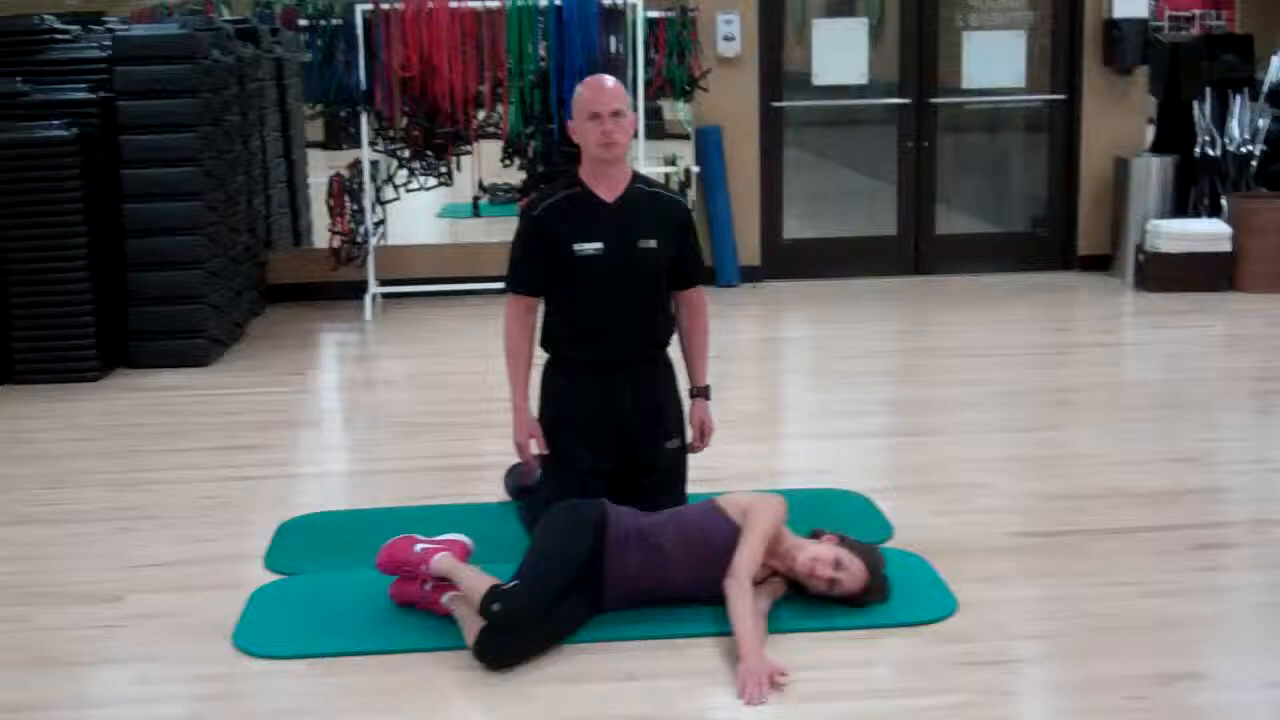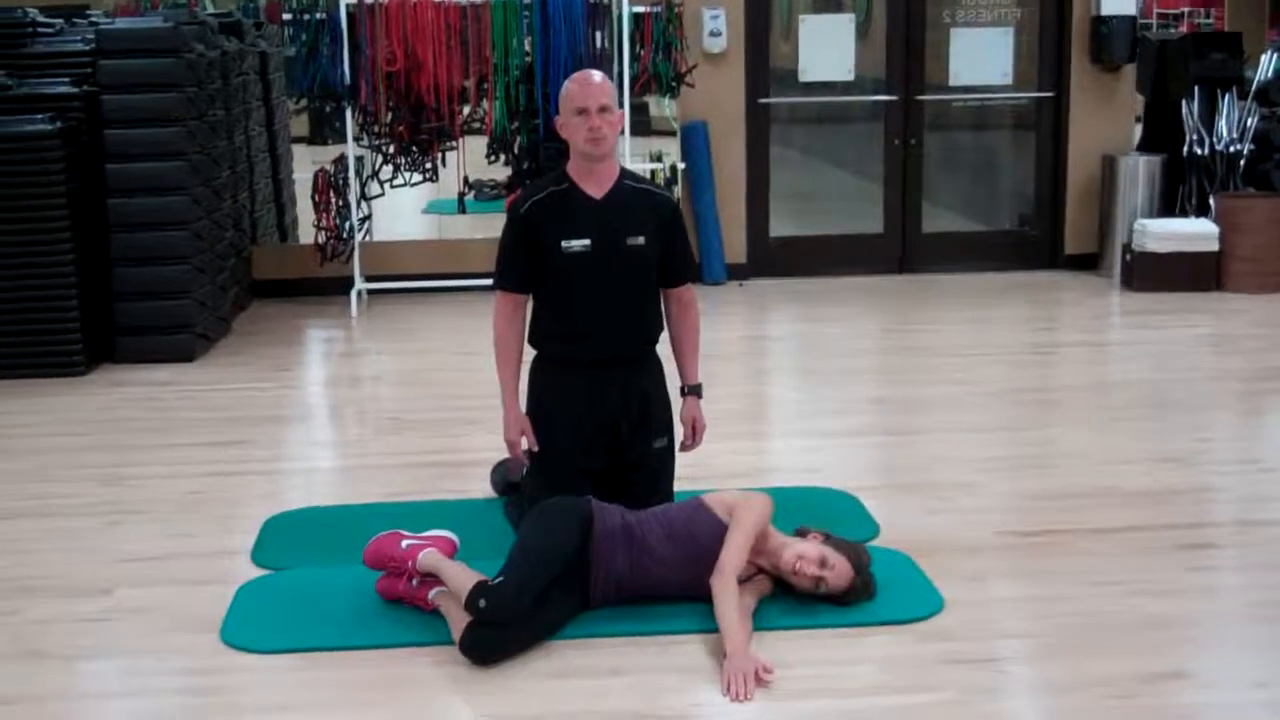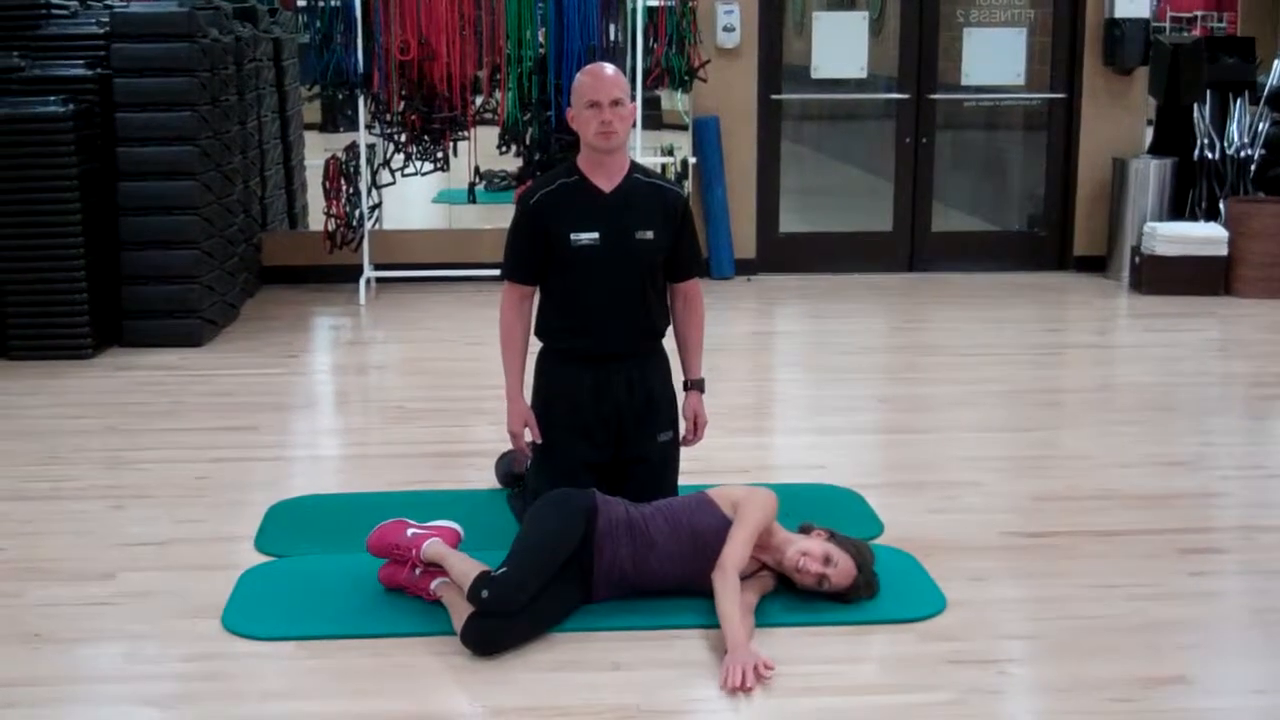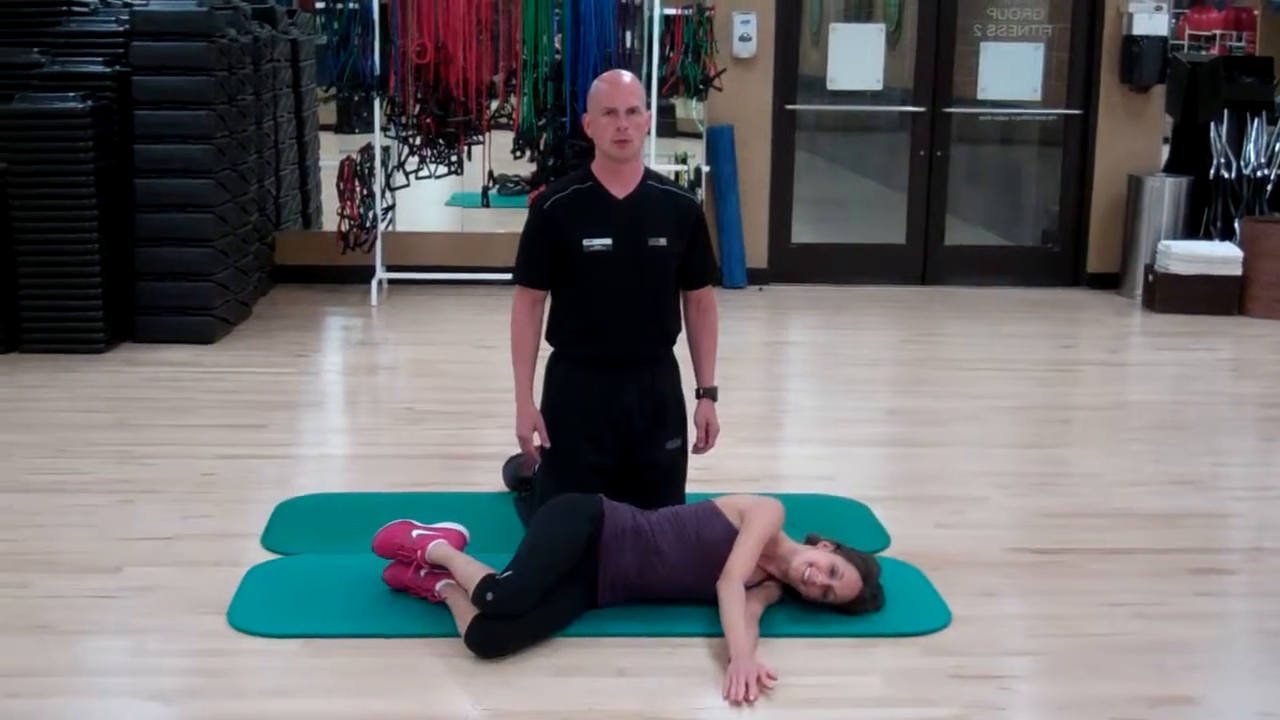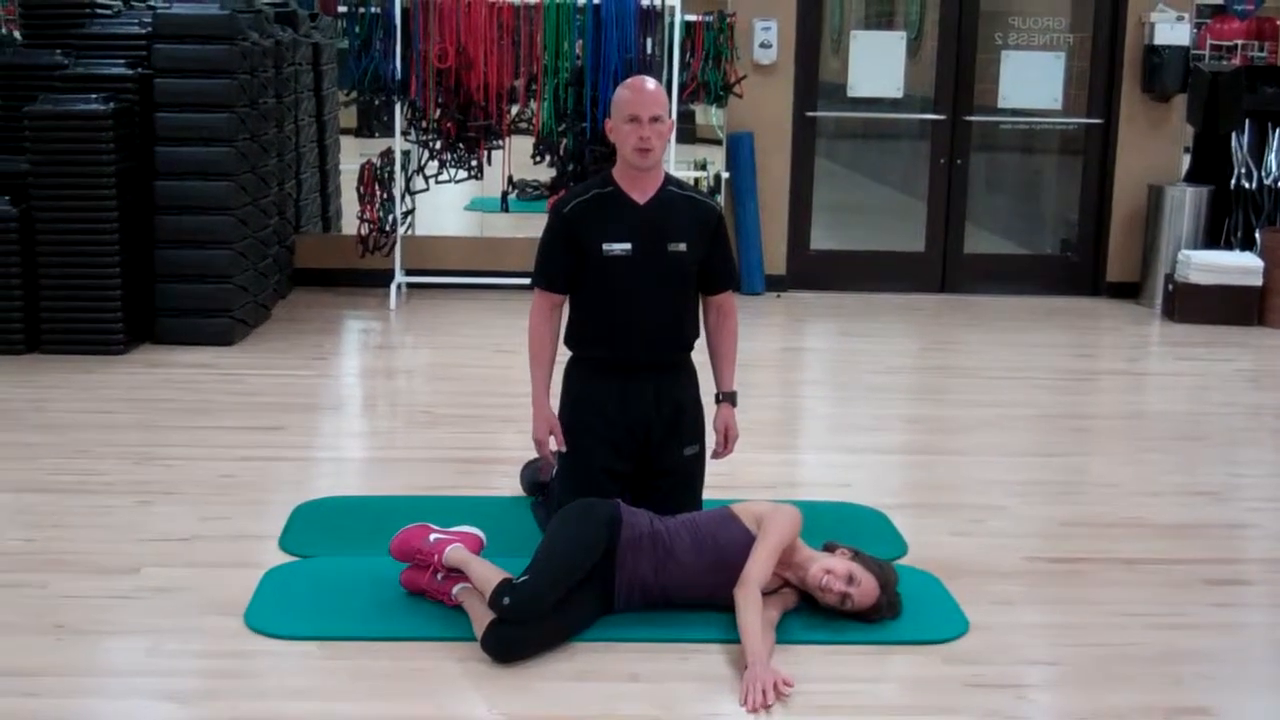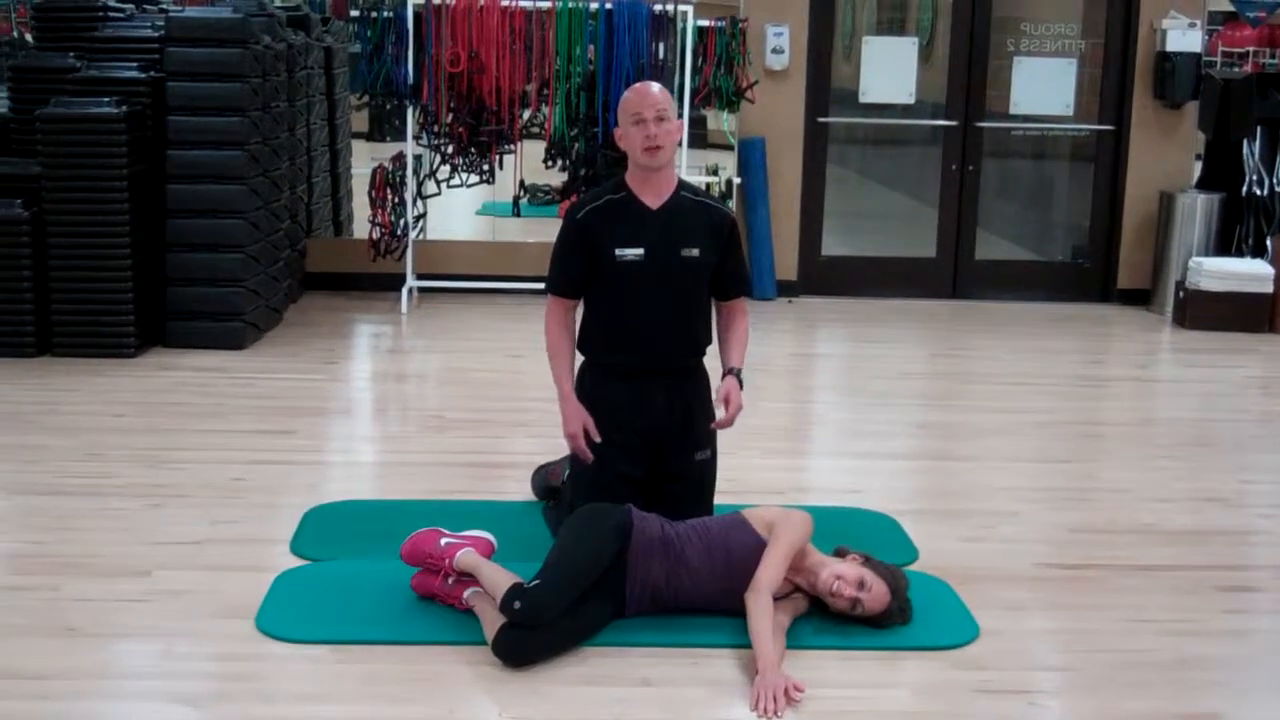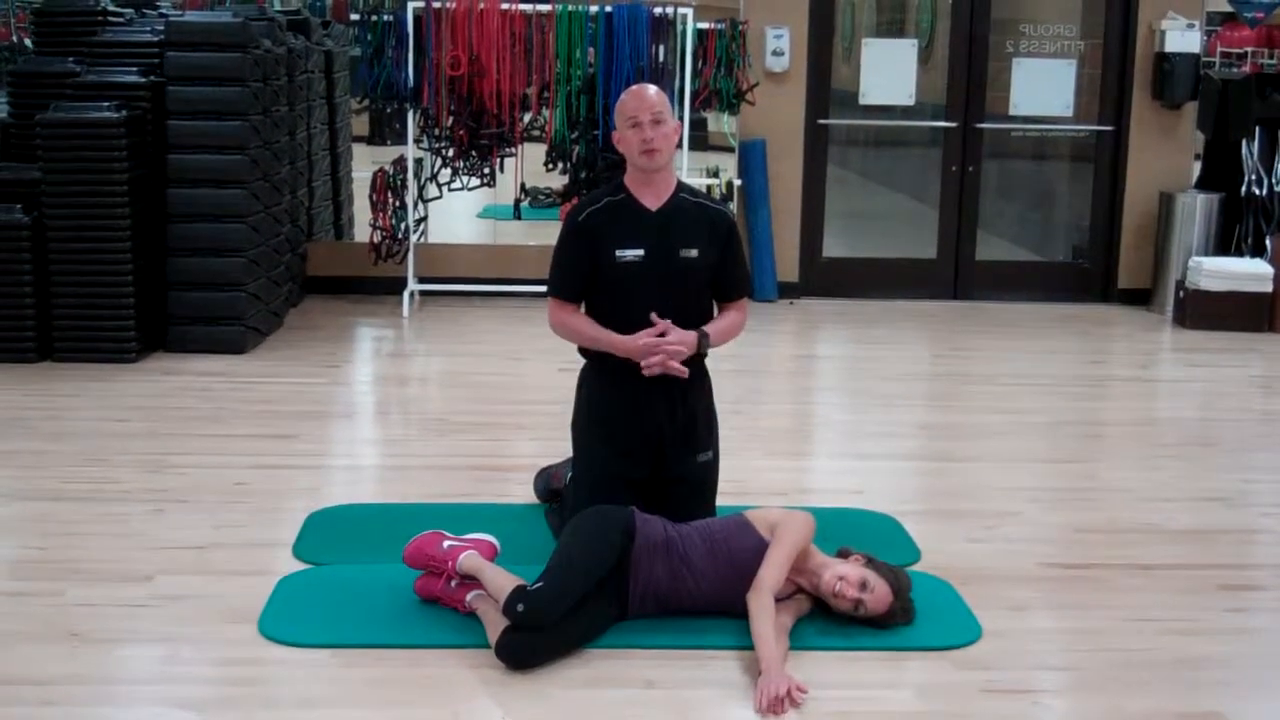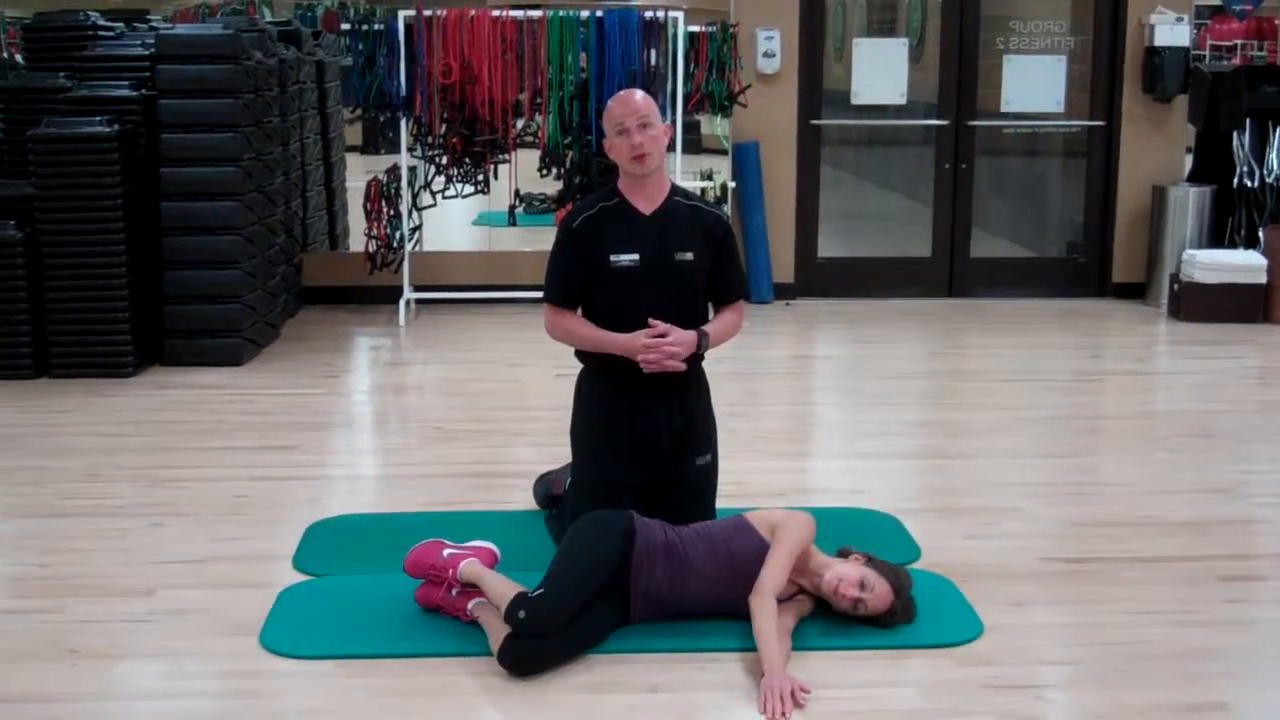
dt=0.5s
person 1, frame 1
left shoulder: (774, 586)
right shoulder: (771, 509)
left elbow: (749, 604)
right elbow: (736, 579)
left wrist: (754, 653)
right wrist: (751, 654)
left hip: (602, 593)
right hip: (591, 530)
left knee: (498, 651)
right knee: (511, 610)
left ankle: (446, 594)
right ankle: (437, 559)
person 1, frame 2
left shoulder: (760, 583)
right shoulder: (757, 507)
left elbow: (737, 604)
right elbow: (722, 575)
left wrist: (738, 650)
right wrist: (738, 652)
left hip: (587, 592)
right hip: (576, 528)
left knee: (484, 647)
right knee: (499, 606)
left ankle: (429, 589)
right ankle: (424, 554)
person 1, frame 3
left shoulder: (763, 580)
right shoulder: (762, 502)
left elbow: (738, 599)
right elbow: (724, 572)
left wrist: (740, 648)
right wrist: (738, 648)
left hip: (590, 584)
right hip: (581, 520)
left knee: (485, 638)
right knee: (502, 596)
left ankle: (435, 580)
right ankle: (427, 544)
person 1, frame 4
left shoulder: (768, 590)
right shoulder: (768, 511)
left elbow: (743, 610)
right elbow: (730, 581)
left wrist: (743, 657)
right wrist: (741, 657)
left hip: (595, 589)
right hip: (588, 523)
right knee: (506, 598)
left ankle: (438, 581)
right ankle: (433, 545)
person 1, frame 5
left shoulder: (785, 597)
right shoulder: (786, 518)
left elbow: (760, 614)
right elbow: (745, 587)
left wrist: (757, 665)
right wrist: (758, 664)
left hip: (612, 595)
right hip: (604, 530)
left knee: (505, 645)
right knee: (522, 604)
left ankle: (455, 585)
right ankle: (448, 549)
person 1, frame 6
left shoulder: (796, 601)
right shoulder: (797, 524)
left elbow: (771, 620)
right elbow: (758, 592)
left wrist: (768, 670)
right wrist: (769, 668)
left hip: (623, 597)
right hip: (616, 534)
left knee: (515, 647)
right knee: (532, 608)
left ankle: (466, 589)
right ankle: (461, 553)
person 1, frame 7
left shoulder: (798, 604)
right shoulder: (800, 525)
left elbow: (774, 622)
right elbow: (759, 594)
left wrist: (771, 670)
right wrist: (771, 670)
left hip: (627, 601)
right hip: (618, 535)
left knee: (519, 652)
right knee: (535, 610)
left ankle: (470, 593)
right ankle: (464, 556)
person 1, frame 8
left shoulder: (800, 603)
right shoulder: (800, 526)
left elbow: (776, 624)
right elbow: (761, 595)
left wrist: (774, 672)
right wrist: (775, 671)
left hip: (627, 605)
right hip: (619, 540)
left knee: (521, 658)
right knee: (538, 616)
left ankle: (470, 600)
right ankle: (464, 563)
person 2, frame 1
left shoulder: (668, 209)
right shoulder: (545, 214)
left elbow: (689, 302)
right elbow: (521, 311)
left wrist: (700, 392)
right wrist: (521, 408)
left hip: (651, 386)
right hip: (575, 389)
right ankle: (530, 482)
person 2, frame 2
left shoulder: (657, 205)
right shoulder: (532, 210)
left elbow: (680, 299)
right elbow: (510, 308)
left wrist: (692, 390)
right wrist: (510, 405)
left hip: (641, 384)
right hip: (561, 386)
right ankle: (516, 478)
person 2, frame 3
left shoulder: (667, 199)
right shoulder: (541, 201)
left elbow: (686, 294)
right elbow: (517, 299)
left wrist: (694, 385)
right wrist: (515, 396)
left hip: (646, 378)
right hip: (567, 378)
right ankle: (523, 472)
person 2, frame 4
left shoulder: (681, 207)
right shoulder: (555, 207)
left elbow: (699, 302)
right elbow: (529, 302)
left wrist: (707, 393)
right wrist: (524, 399)
left hip: (656, 385)
right hip: (576, 384)
right ankle: (531, 477)
person 2, frame 5
left shoulder: (701, 213)
right shoulder: (575, 211)
left elbow: (720, 307)
right elbow: (546, 307)
left wrist: (726, 397)
right wrist: (540, 403)
left hip: (674, 389)
right hip: (595, 389)
right ankle: (549, 479)
person 2, frame 6
left shoulder: (714, 218)
right shoulder: (589, 216)
left elbow: (732, 308)
right elbow: (560, 310)
left wrist: (732, 372)
right wrist: (567, 399)
left hip: (686, 394)
right hip: (607, 392)
right ankle: (561, 481)
person 2, frame 7
left shoulder: (713, 219)
right shoulder: (589, 218)
left elbow: (735, 310)
right elbow: (561, 315)
left wrist: (696, 340)
right wrist: (626, 345)
left hip: (686, 395)
right hip: (609, 393)
right ankle: (563, 486)
person 2, frame 8
left shoulder: (708, 221)
right shoulder: (583, 224)
left elbow: (732, 312)
right elbow: (557, 319)
left wrist: (695, 339)
right wrist: (626, 344)
left hip: (684, 398)
right hip: (607, 397)
right ankle: (565, 491)
